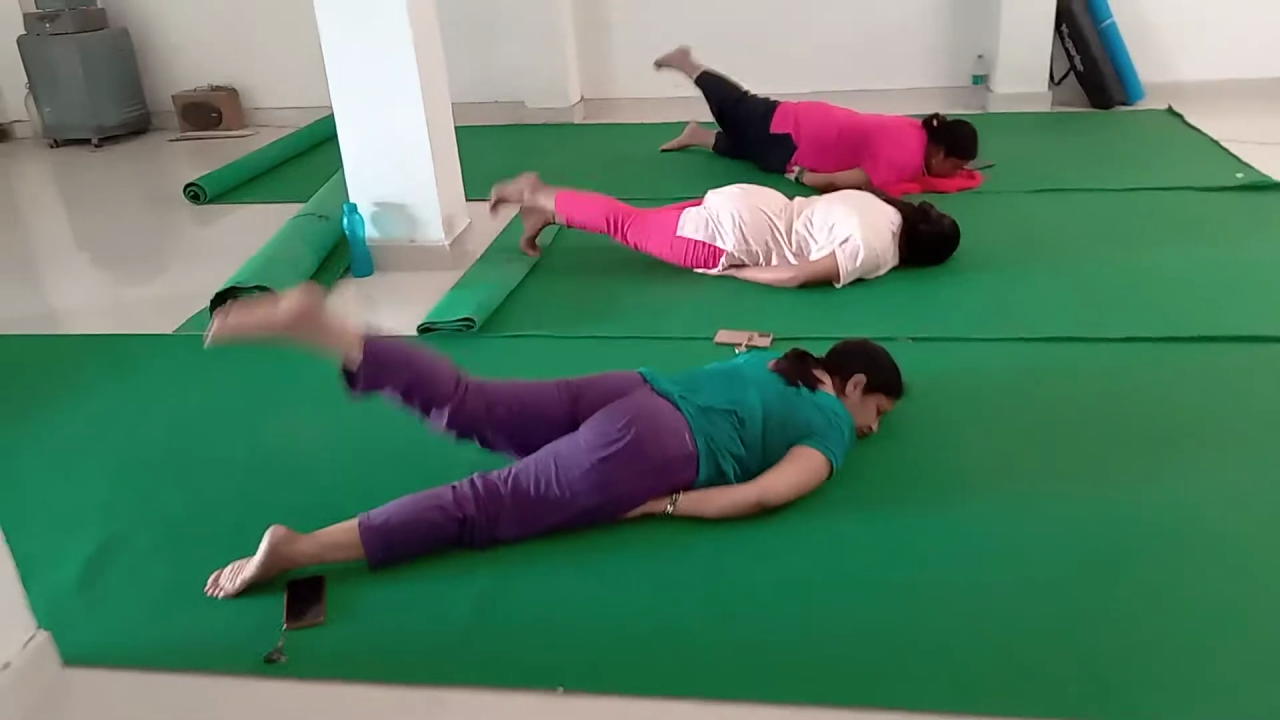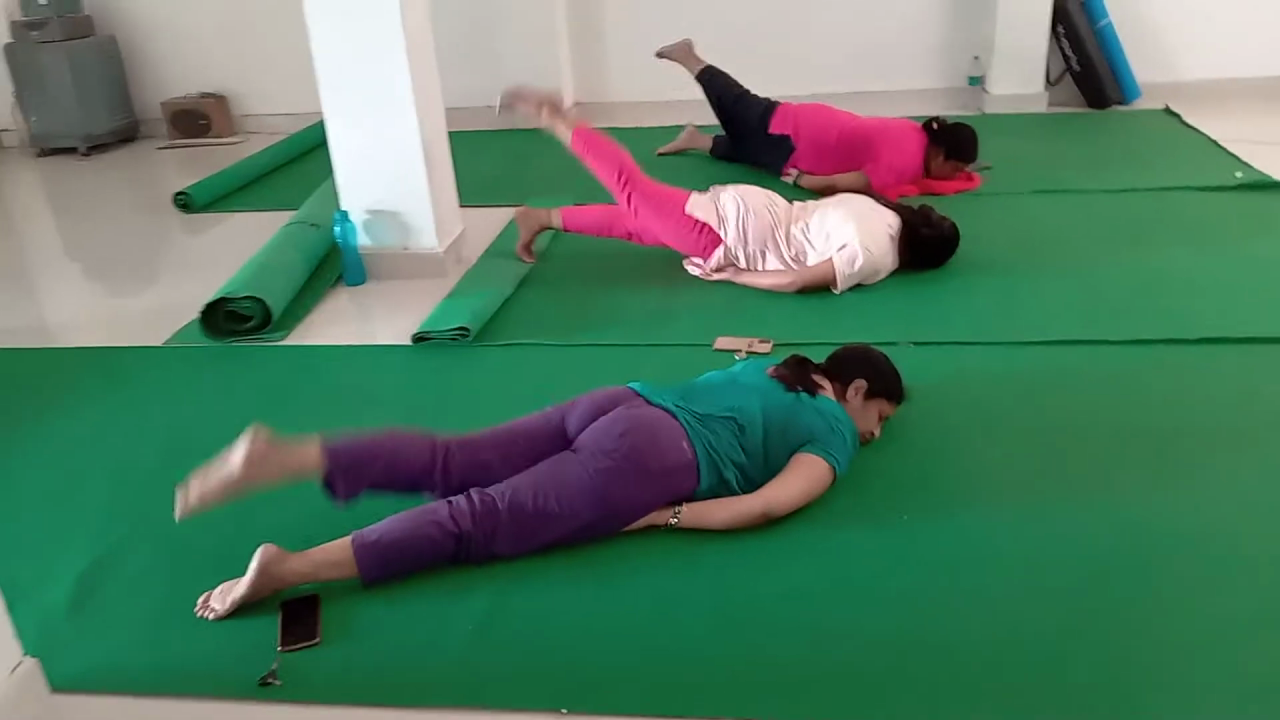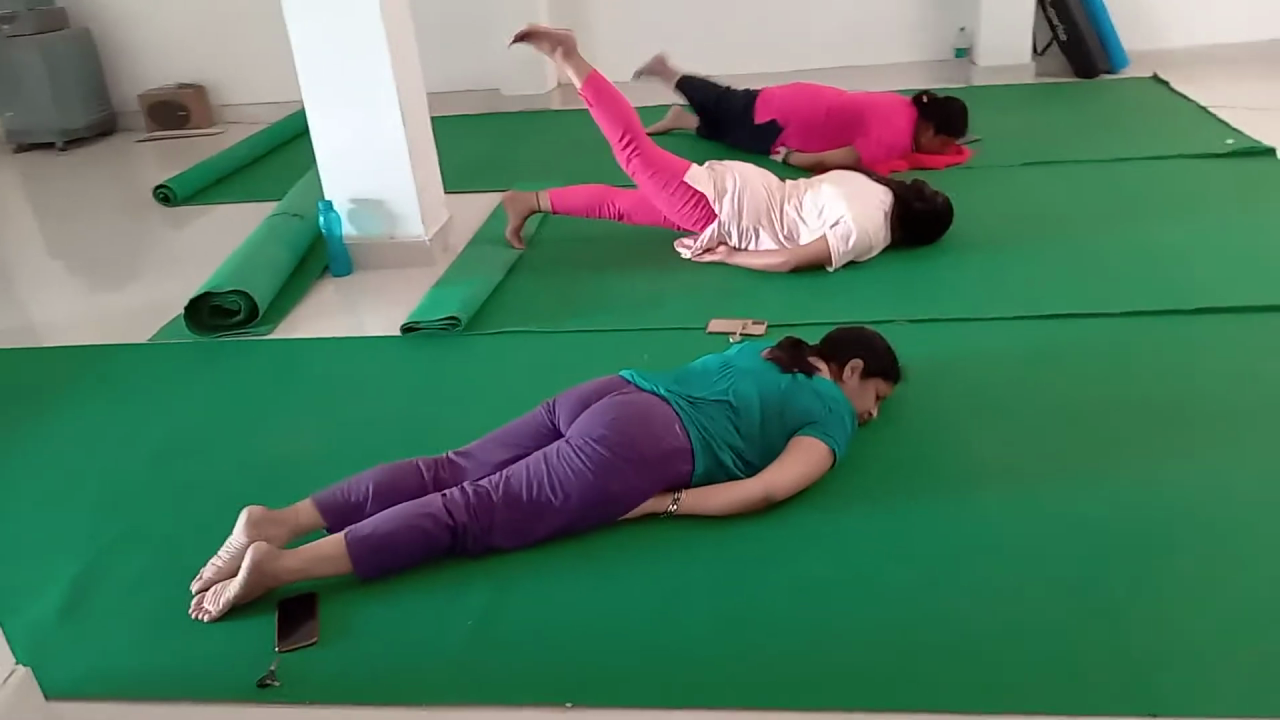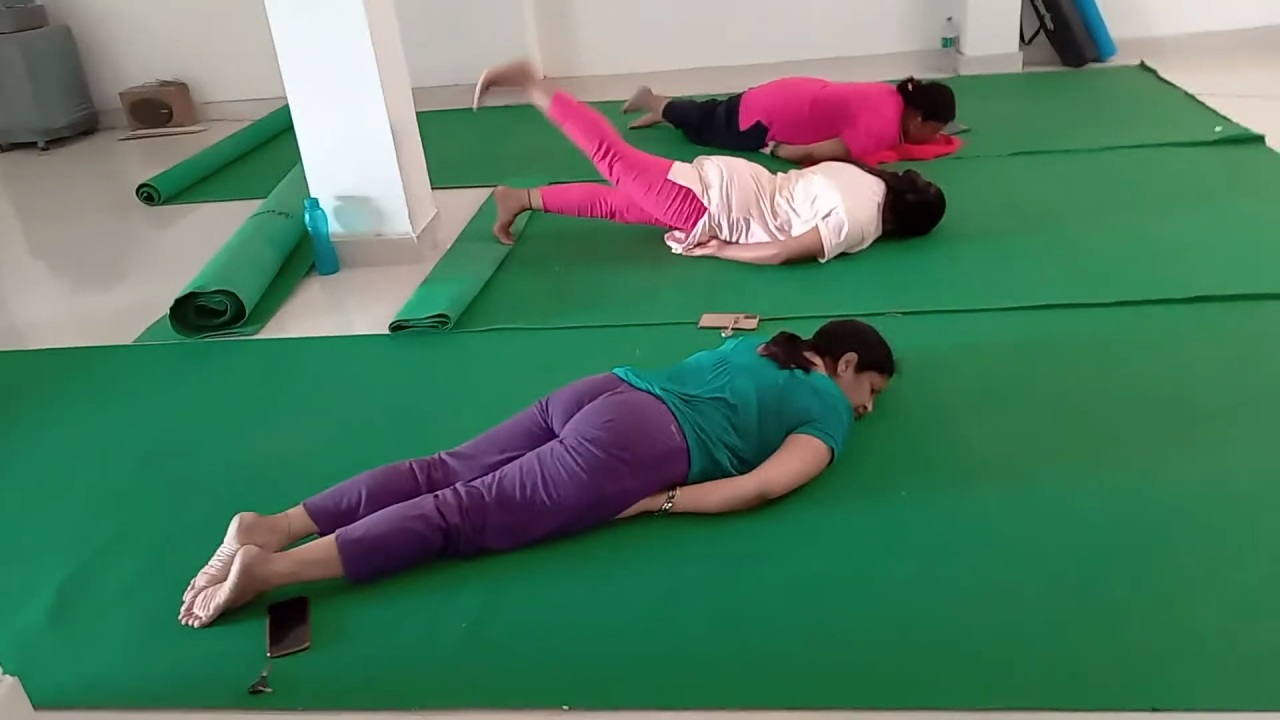
dt=0.2s
person 1, frame 1
left shoulder: (779, 363)
right shoulder: (831, 429)
right elbow: (763, 495)
right wrist: (665, 504)
left hip: (625, 392)
right hip: (648, 449)
left knee: (463, 404)
right knee: (482, 505)
left ankle: (316, 318)
right ankle: (297, 548)
person 1, frame 2
left shoulder: (779, 369)
right shoulder: (833, 434)
right elbow: (766, 505)
right wrist: (668, 515)
left hip: (621, 404)
right hip: (650, 459)
left knee: (446, 465)
right knee: (478, 521)
left ankle: (279, 454)
right ankle: (288, 567)
person 1, frame 3
left shoulder: (772, 351)
right shoulder: (832, 414)
right elbow: (767, 488)
right wrist: (665, 504)
left hip: (608, 393)
right hip: (641, 444)
left knee: (449, 474)
right knee: (470, 515)
left ankle: (277, 519)
right ankle: (280, 564)
person 1, frame 4
left shoulder: (766, 345)
right shoulder: (828, 411)
right elbow: (763, 485)
right wrist: (662, 502)
left hip: (599, 391)
right hip: (634, 444)
left knee: (441, 474)
right knee: (465, 515)
left ankle: (271, 526)
right ankle: (270, 567)
person 2, frame 1
left shoulder: (881, 206)
right shoulder: (875, 251)
right elbow: (797, 276)
right wrist: (736, 270)
left hip: (751, 203)
right hip: (734, 234)
left knee: (633, 220)
right knee: (628, 224)
left ankle: (540, 201)
right ankle: (537, 196)
person 2, frame 2
left shoulder: (879, 209)
right shoulder: (874, 257)
right elbow: (798, 282)
right wrist: (733, 276)
left hip: (754, 207)
right hip: (736, 230)
left knee: (632, 224)
right knee: (633, 193)
left ankle: (544, 219)
right ankle: (553, 115)
person 2, frame 3
left shoulder: (872, 186)
right shoulder: (866, 234)
right elbow: (790, 262)
right wrist: (725, 257)
left hip: (745, 187)
right hip: (725, 207)
left knee: (621, 205)
right knee: (634, 152)
left ankle: (533, 201)
right ankle: (567, 56)
person 2, frame 4
left shoulder: (865, 176)
right shoulder: (858, 224)
right elbow: (782, 254)
right wrist: (718, 250)
left hip: (736, 181)
right hip: (715, 202)
left knee: (611, 201)
right knee: (612, 157)
left ankle: (522, 198)
right ankle: (530, 84)
person 3, frame 1
left shoulder: (920, 131)
right shoulder: (904, 163)
right elbow: (836, 182)
right wrist: (798, 176)
left hip: (811, 125)
right hip: (792, 133)
left knee: (746, 145)
right knee: (736, 108)
left ankle: (700, 135)
right ankle: (687, 64)
person 3, frame 2
left shoulder: (919, 134)
right shoulder: (904, 166)
right elbow: (834, 185)
right wrist: (797, 179)
left hip: (813, 126)
right hip: (790, 135)
left knee: (744, 147)
right knee: (736, 105)
left ankle: (697, 140)
right ankle: (688, 58)
person 3, frame 3
left shoulder: (910, 109)
right shoulder: (893, 140)
right elbow: (826, 161)
right wrist: (787, 156)
left hip: (806, 105)
right hip: (780, 118)
right knee: (721, 107)
left ankle: (682, 119)
right ankle: (665, 70)
person 3, frame 4
left shoulder: (897, 96)
right shoulder: (882, 130)
right elbow: (814, 154)
right wrist: (774, 150)
left hip: (794, 96)
right hip: (768, 116)
left knee: (713, 119)
right knee: (707, 124)
left ankle: (662, 110)
right ankle: (651, 102)
